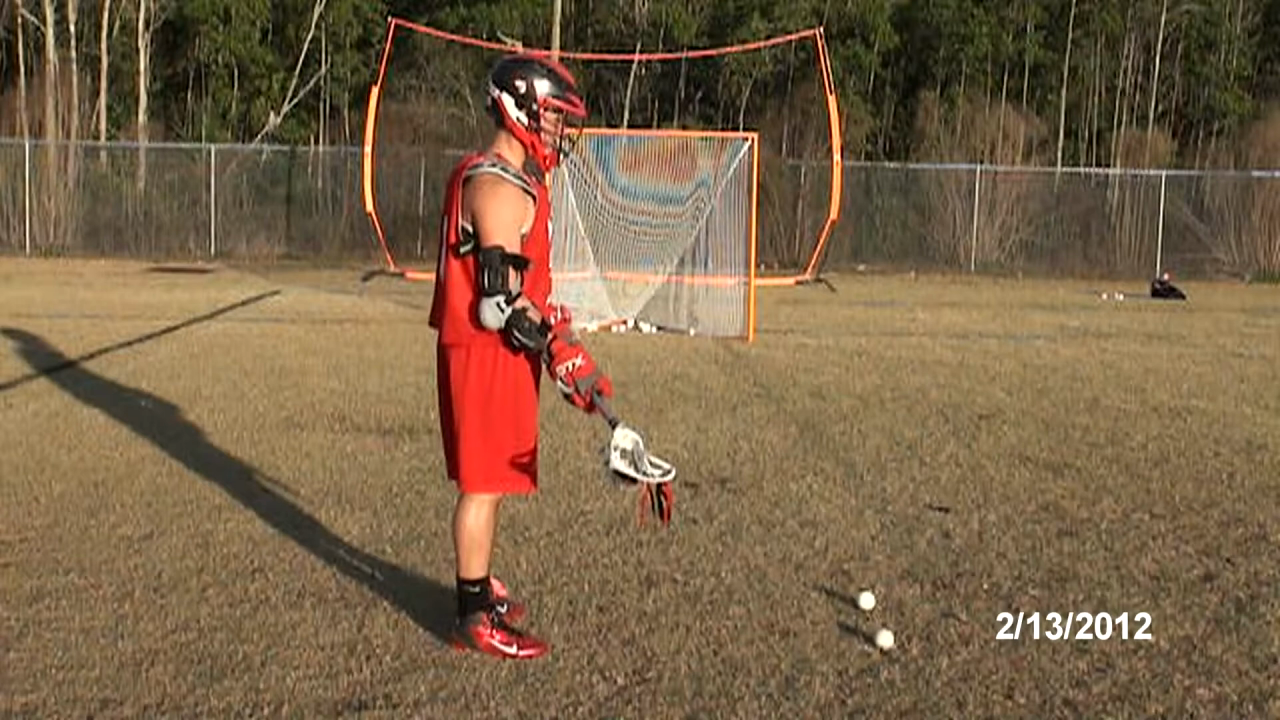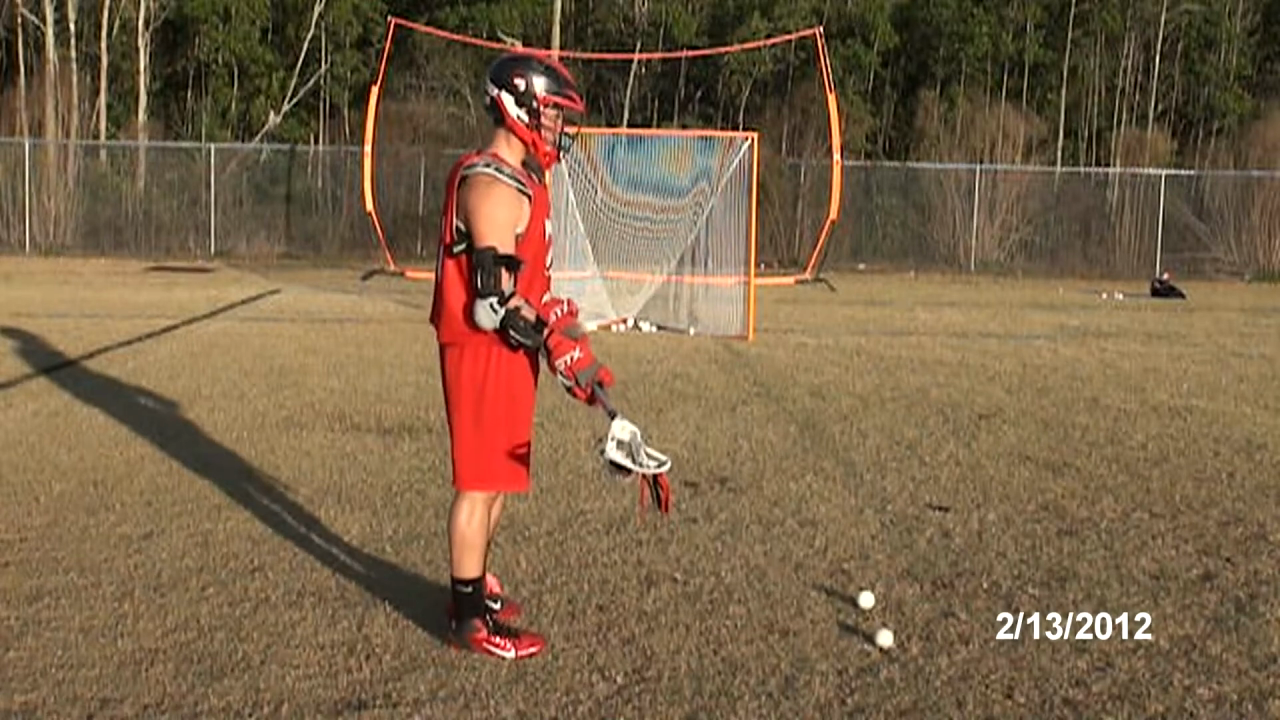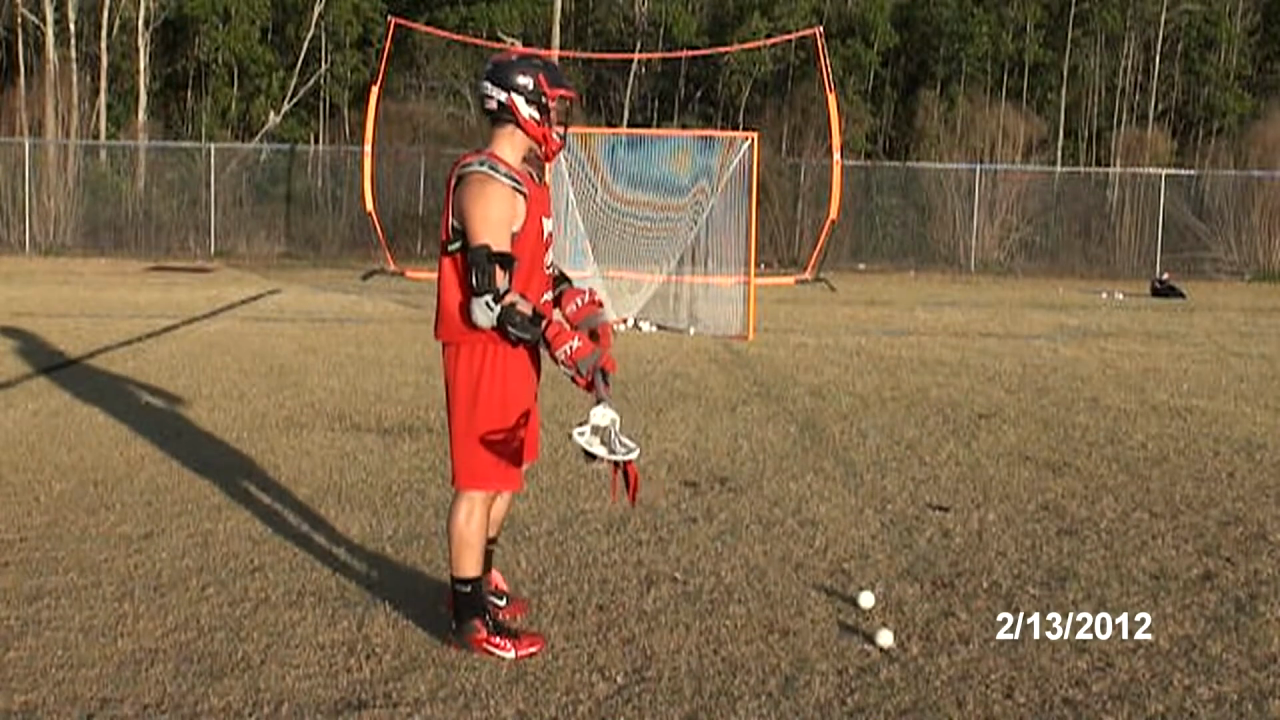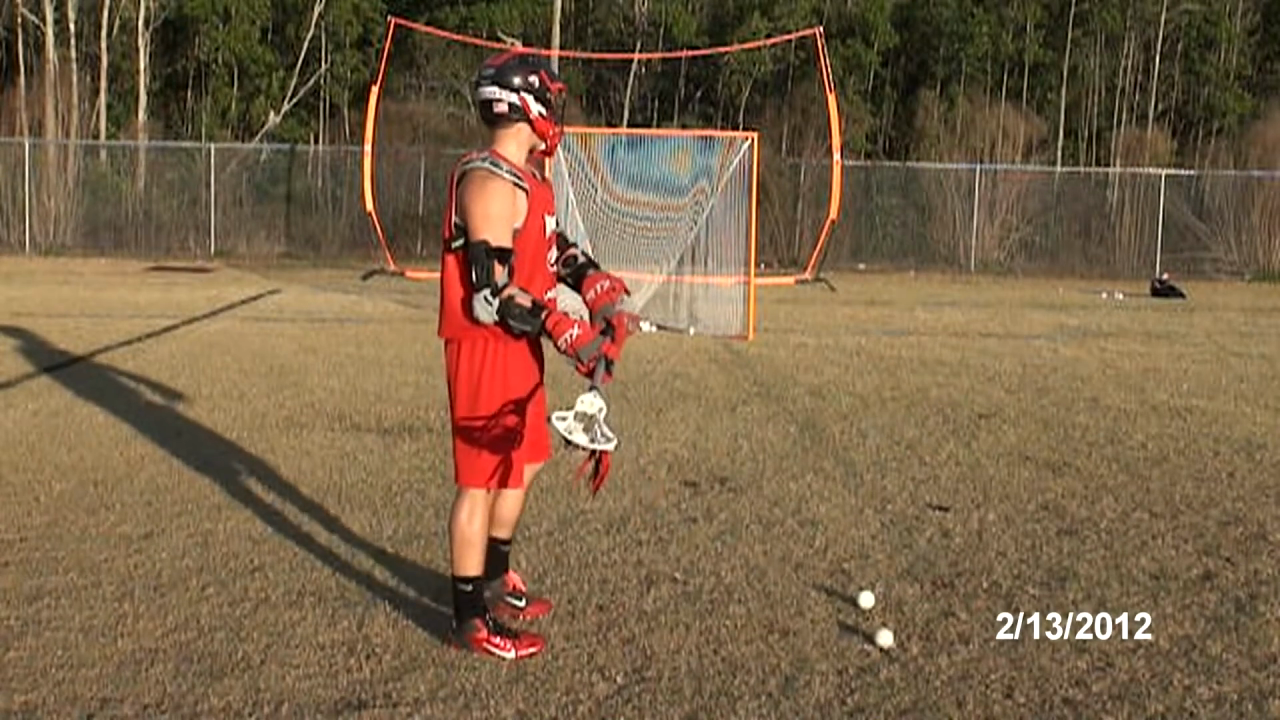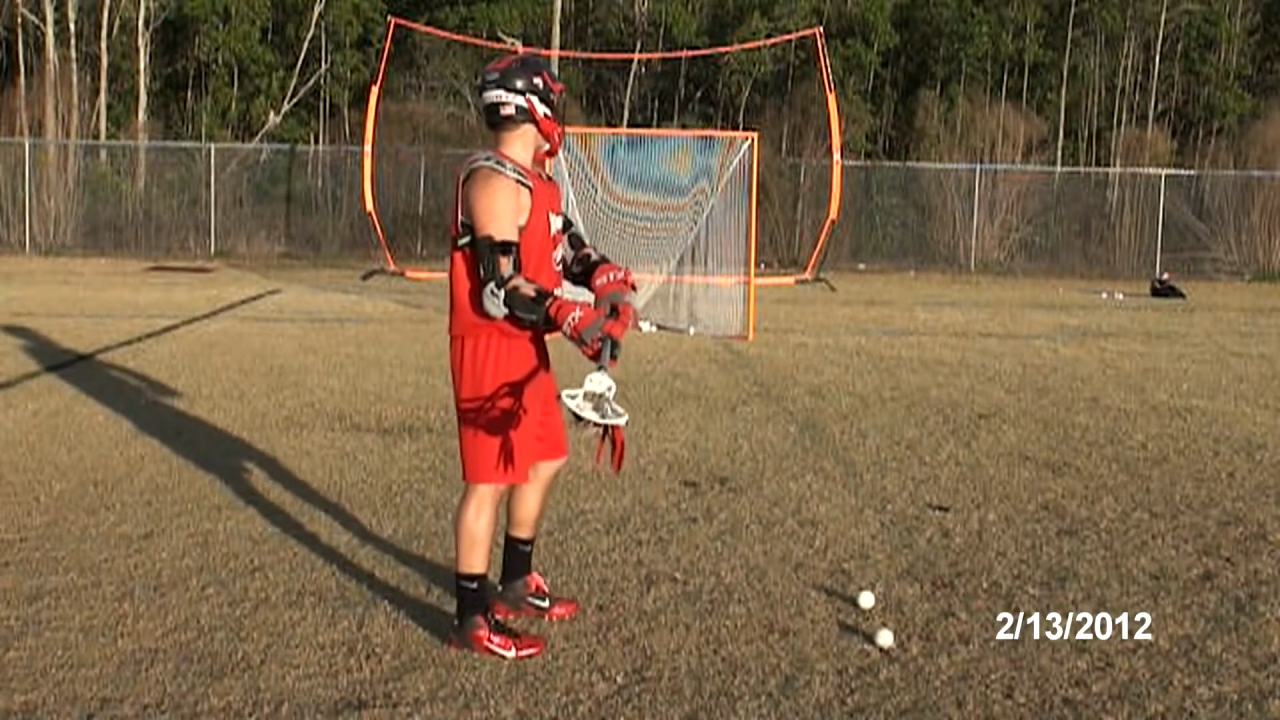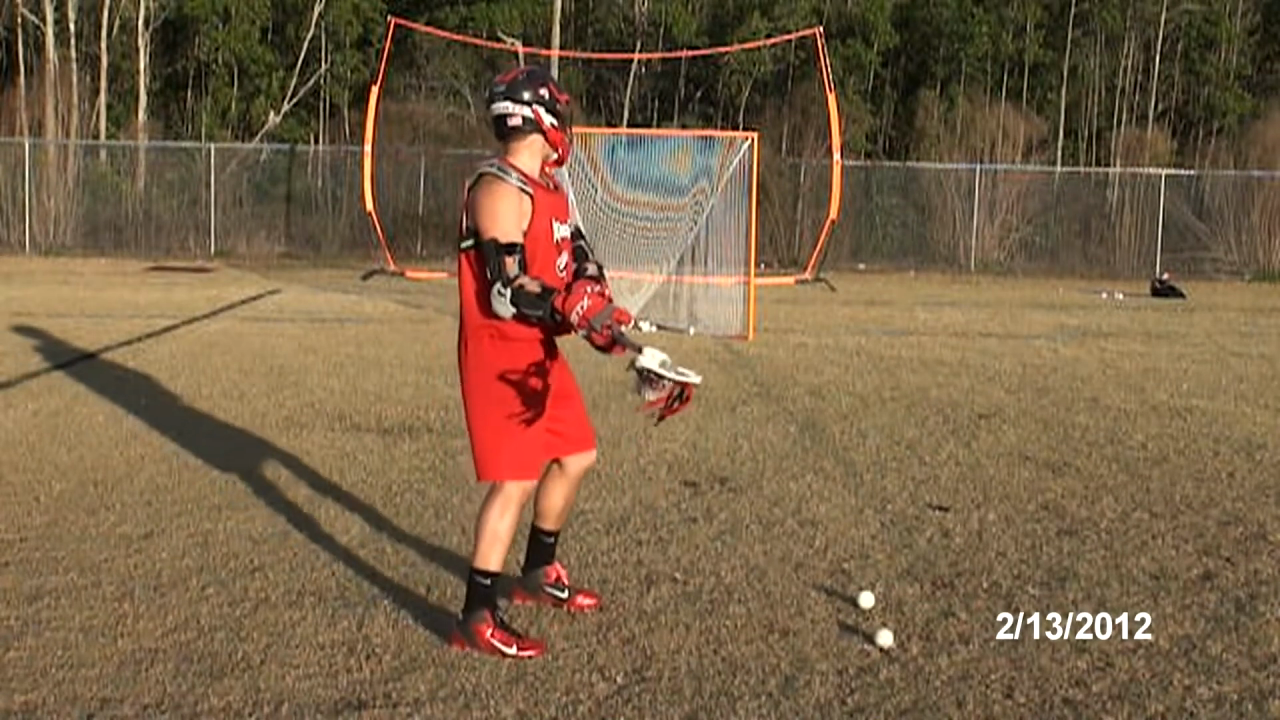
dt=0.7s
person 1, frame 1
left shoulder: (507, 178)
right shoulder: (498, 186)
right elbow: (501, 295)
left wrist: (547, 321)
right wrist: (559, 350)
left hip: (497, 349)
right hip: (487, 352)
left knee: (490, 478)
right knee: (484, 482)
left ankle: (478, 587)
right ankle: (475, 616)
person 1, frame 2
left shoulder: (514, 177)
right shoulder: (492, 186)
right elbow: (494, 296)
left wrist: (551, 312)
right wrist: (559, 347)
left hip: (503, 350)
right hip: (484, 352)
left knee: (496, 476)
right knee: (481, 481)
left ankle: (474, 585)
right ankle: (470, 616)
person 1, frame 3
left shoulder: (521, 176)
right shoulder: (489, 185)
right elbow: (492, 296)
left wrist: (573, 300)
right wrist: (561, 340)
left hip: (512, 349)
right hip: (483, 351)
left knee: (509, 468)
right knee: (481, 482)
left ankle: (478, 581)
right ankle: (471, 618)
person 1, frame 4
left shoulder: (528, 176)
right shoulder: (490, 183)
left elbow: (553, 248)
right elbow: (492, 294)
left wrist: (598, 284)
right wrist: (563, 329)
left hip: (517, 347)
right hip: (486, 350)
left knee: (520, 466)
right knee: (483, 479)
left ankle: (494, 581)
right ankle: (470, 618)
person 1, frame 5
left shoulder: (535, 179)
right shoulder: (494, 182)
left elbow: (566, 243)
right elbow: (499, 288)
left wrist: (606, 277)
right wrist: (567, 315)
left hip: (525, 347)
right hip: (491, 348)
left knee: (543, 463)
right knee: (491, 479)
left ankle: (516, 584)
right ankle: (472, 617)
person 1, frame 6
left shoulder: (548, 187)
right shoulder: (499, 190)
left elbow: (575, 254)
right elbow: (502, 291)
left wrist: (591, 291)
right wrist: (571, 308)
left hip: (538, 349)
right hip: (497, 352)
left knee: (575, 457)
right knee: (517, 479)
left ankle: (539, 574)
right ankle: (477, 615)
